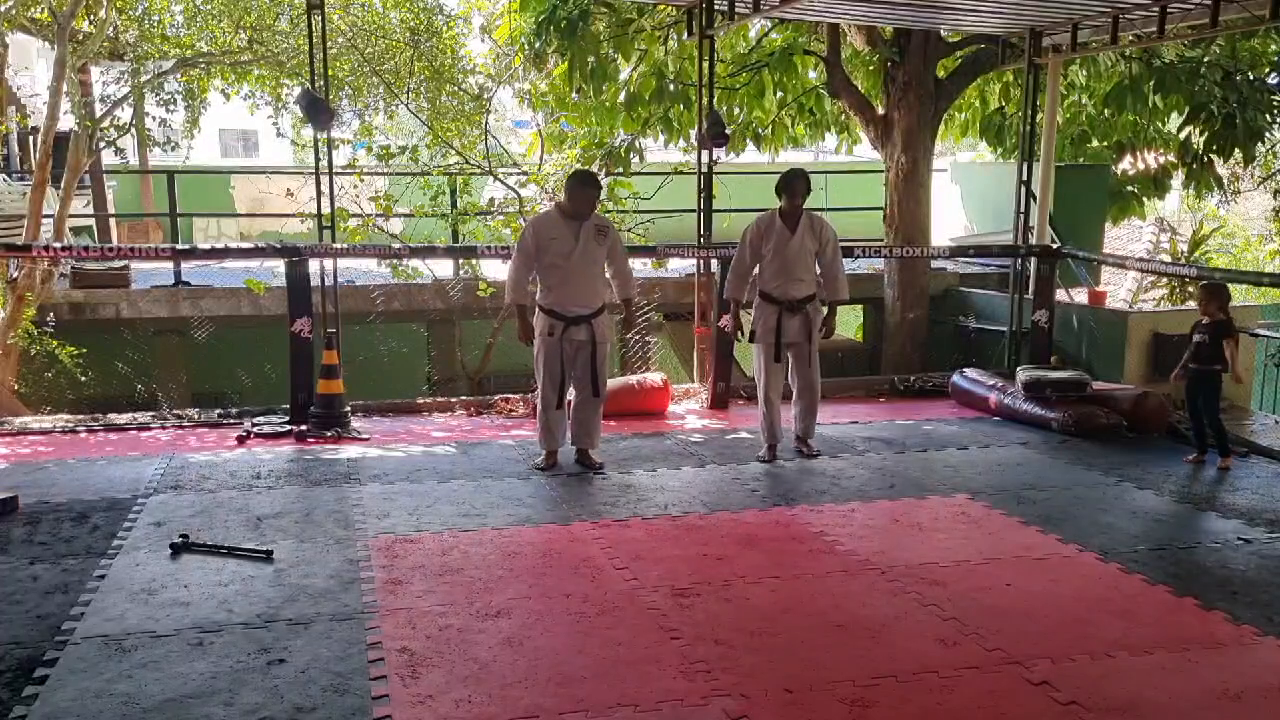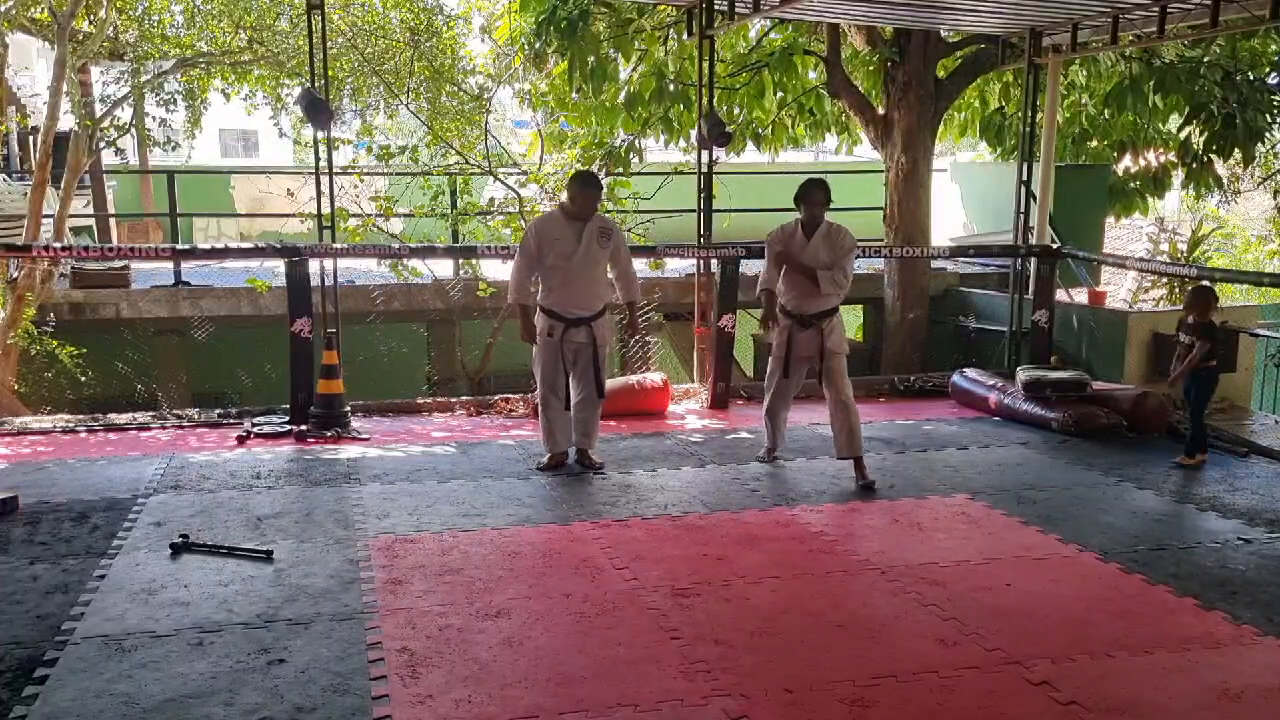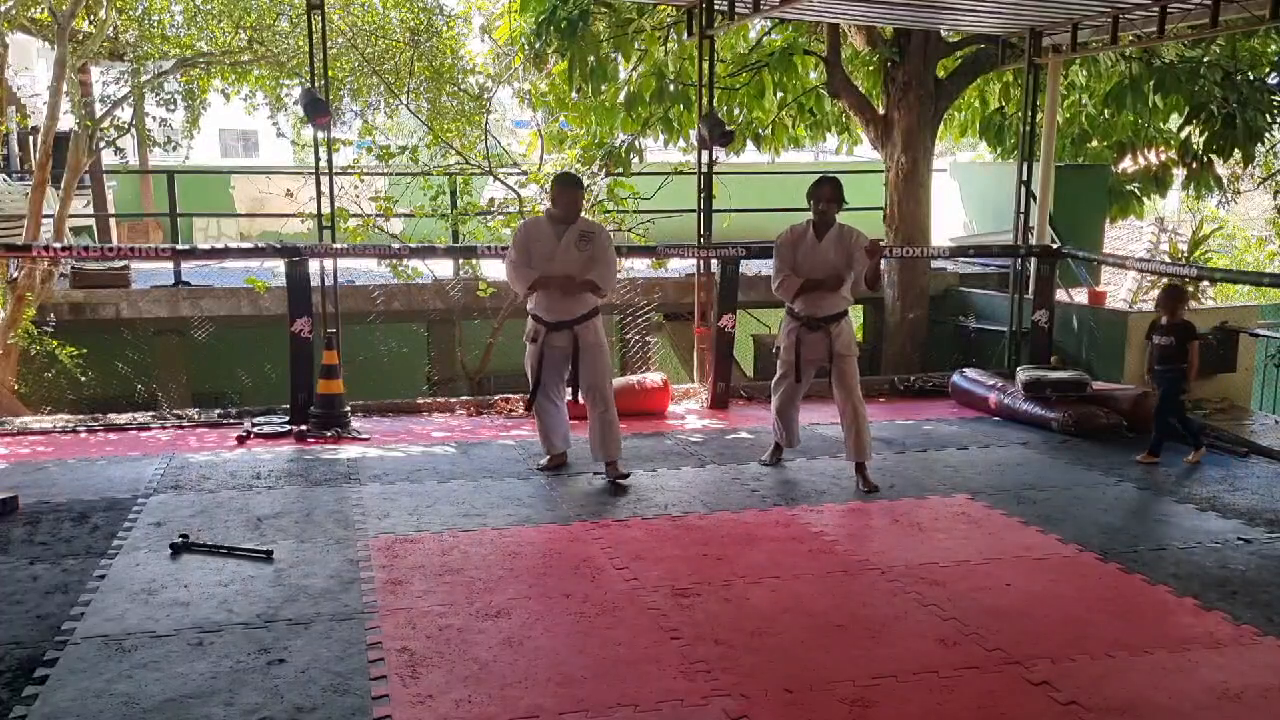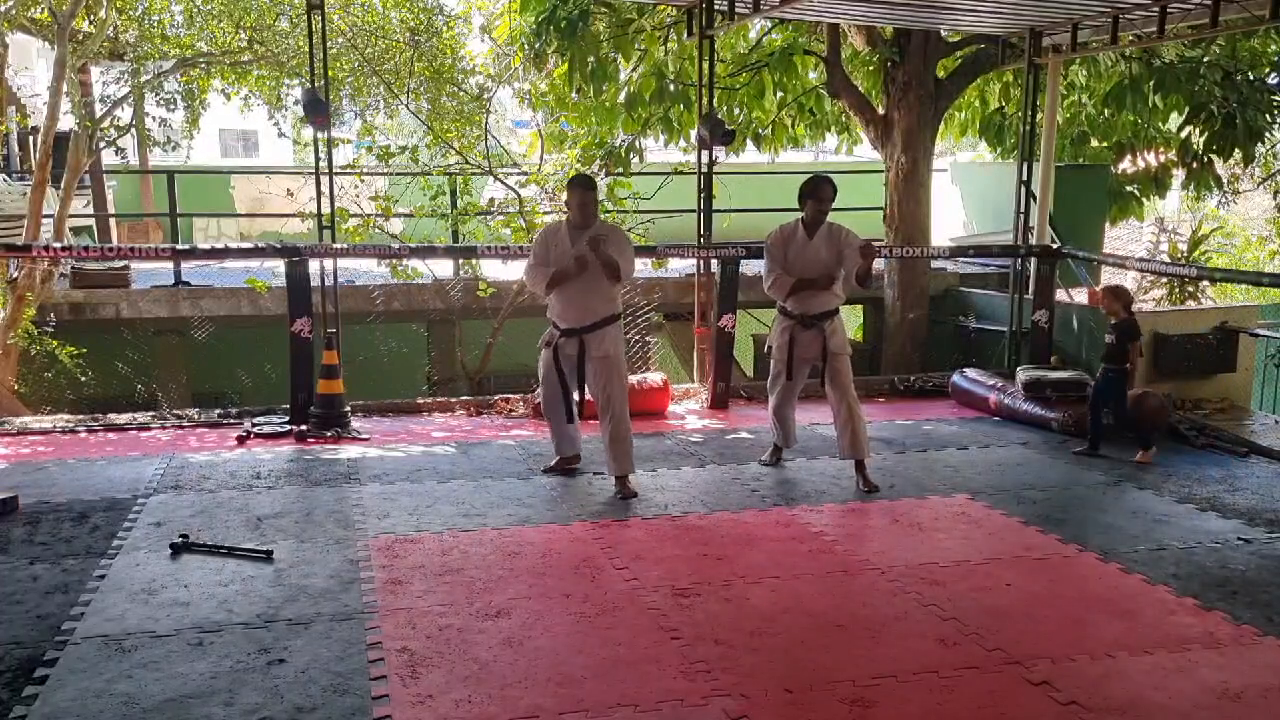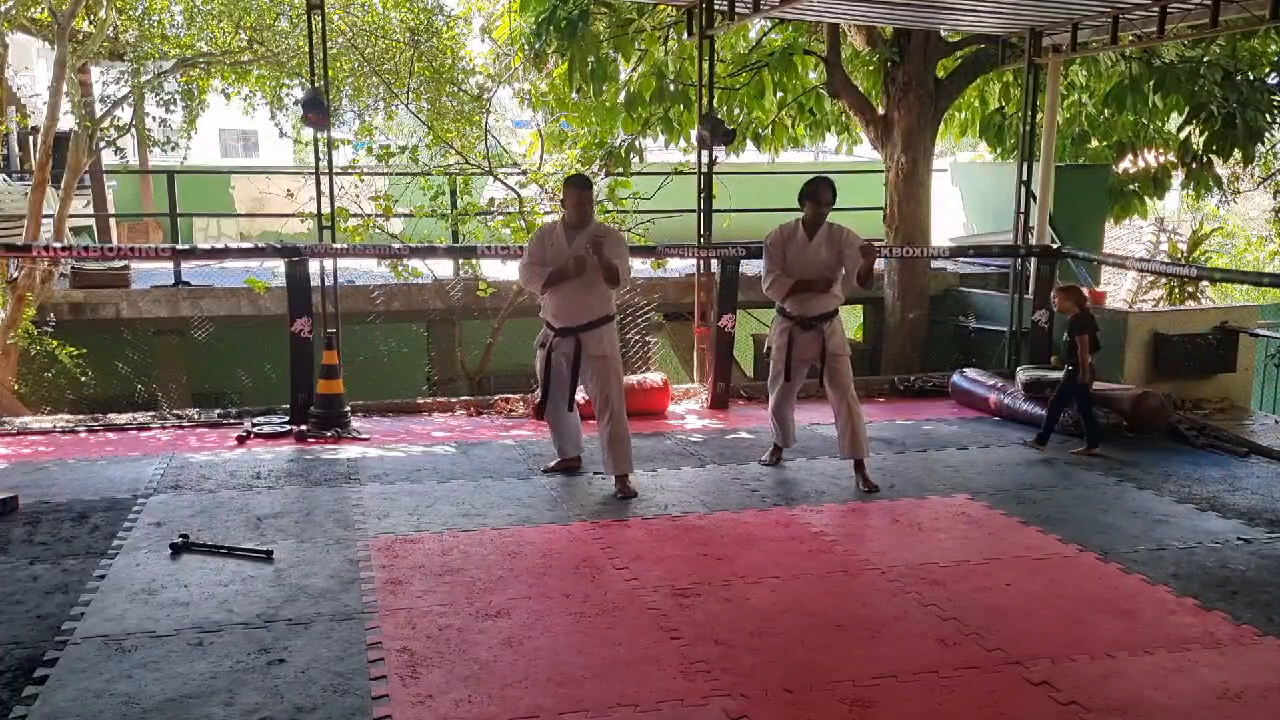
dt=0.5s
person 1, frame 1
left shoulder: (604, 227)
right shoulder: (539, 226)
left elbow: (620, 270)
right elbow: (519, 274)
left wrist: (628, 310)
right wrist: (522, 319)
left hip: (594, 323)
right hip: (553, 323)
left knee: (592, 391)
right knee: (550, 390)
left ankle: (584, 449)
right ankle: (550, 450)
person 1, frame 2
left shoulder: (608, 229)
right shoulder: (541, 227)
left elbow: (624, 273)
right elbow: (522, 274)
left wrist: (632, 314)
right wrist: (525, 319)
left hip: (594, 325)
right hip: (553, 324)
left knee: (591, 392)
right knee: (551, 391)
left ankle: (584, 448)
right ankle: (557, 451)
person 1, frame 3
left shoulder: (595, 232)
right shoulder: (527, 230)
left elbow: (608, 273)
right elbow: (514, 272)
left wrist: (577, 284)
right wrist: (552, 281)
left hip: (585, 326)
right hip: (543, 328)
left knee: (599, 393)
right knee: (545, 394)
left ankle: (610, 460)
right ankle: (557, 452)
person 1, frame 4
left shoulder: (613, 234)
right shoulder: (549, 235)
left elbow: (623, 272)
right elbow: (533, 277)
left wrist: (600, 254)
right wrist: (568, 271)
left hip: (602, 334)
right hip: (560, 333)
left knee: (613, 404)
right knee: (552, 398)
left ankle: (621, 475)
right ankle: (569, 454)
person 1, frame 5
left shoulder: (609, 236)
right shoulder: (544, 236)
left elbow: (619, 278)
right elbow: (528, 276)
left wrist: (602, 258)
right wrist: (566, 271)
left hip: (596, 334)
right hip: (556, 334)
left knee: (610, 402)
right knee: (555, 400)
left ankle: (621, 475)
right ankle: (570, 455)
person 2, frame 1
left shoulder: (820, 227)
right shoulder: (761, 227)
left elbow: (834, 273)
right elbow: (741, 270)
left wrist: (831, 314)
right wrist: (735, 313)
left hip: (807, 312)
right hip: (770, 312)
left knee: (808, 383)
right knee: (769, 384)
left ankle: (801, 436)
right ankle: (771, 442)
person 2, frame 2
left shoulder: (841, 237)
right shoulder: (780, 236)
left elbow: (839, 283)
right elbow: (769, 275)
left wrist: (796, 266)
right wrist: (767, 306)
left hip: (827, 327)
right hip: (788, 325)
left knee: (841, 396)
right knee: (776, 395)
left ankle: (859, 467)
right ankle: (772, 444)
person 2, frame 3
left shoulder: (852, 239)
right shoulder: (790, 238)
left elbow: (869, 284)
right elbow: (781, 284)
left wrist: (874, 263)
right wrist: (821, 284)
left hip: (836, 329)
right hip: (798, 328)
left knee: (851, 398)
right knee: (784, 395)
left ankle: (861, 469)
right ankle: (780, 443)
person 2, frame 4
left shoulder: (842, 236)
right shoulder: (780, 237)
left elbow: (860, 279)
right elbow: (773, 283)
left wrist: (867, 263)
right wrist: (813, 283)
left hip: (828, 327)
right hip: (790, 327)
left knee: (844, 396)
right knee: (781, 394)
left ankle: (860, 469)
right ankle: (779, 444)
person 2, frame 5
left shoulder: (842, 237)
right shoulder: (780, 237)
left elbow: (861, 279)
right elbow: (772, 284)
left wrist: (868, 263)
right wrist: (811, 285)
left hip: (827, 328)
right hip: (789, 327)
left knee: (844, 396)
right knee: (781, 394)
left ankle: (859, 468)
right ankle: (779, 444)
